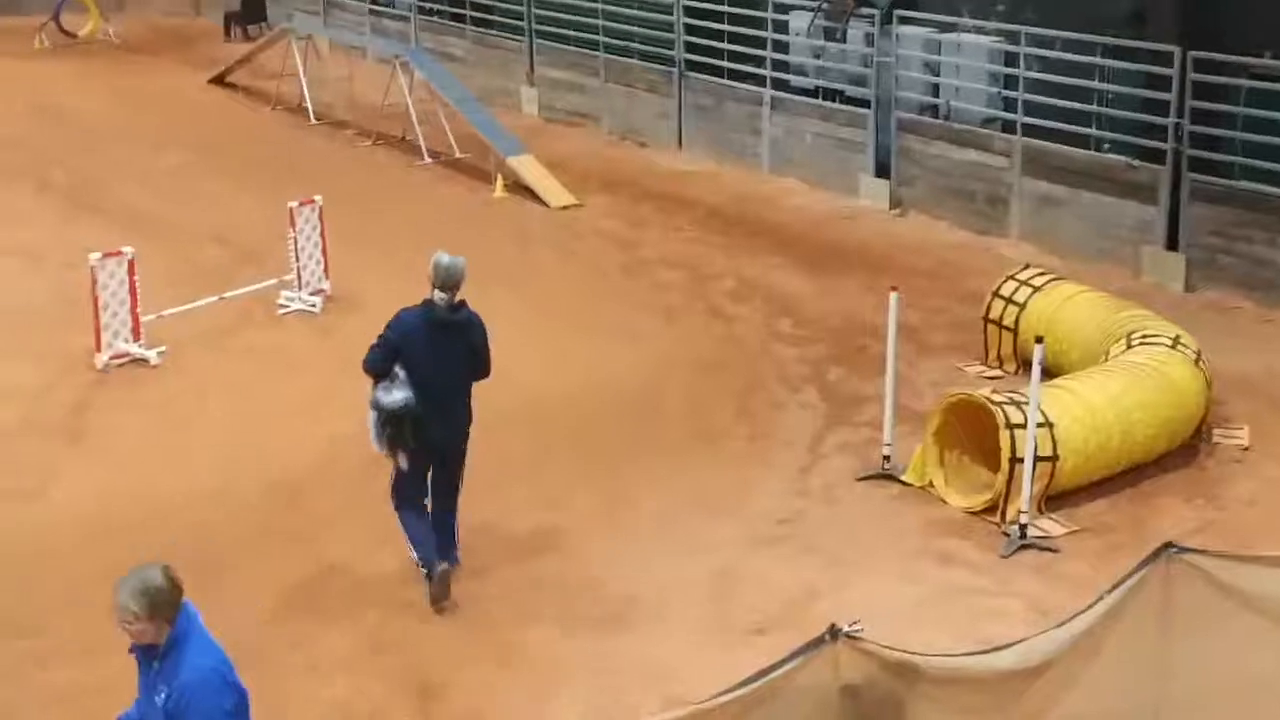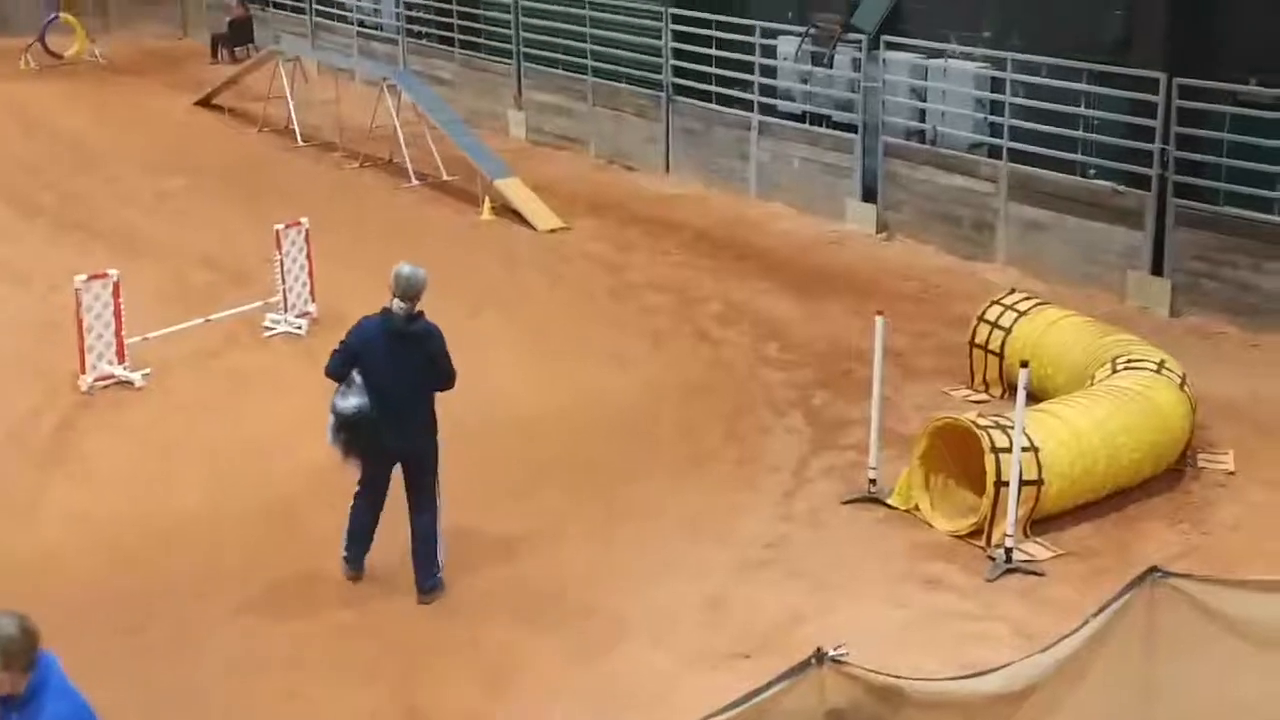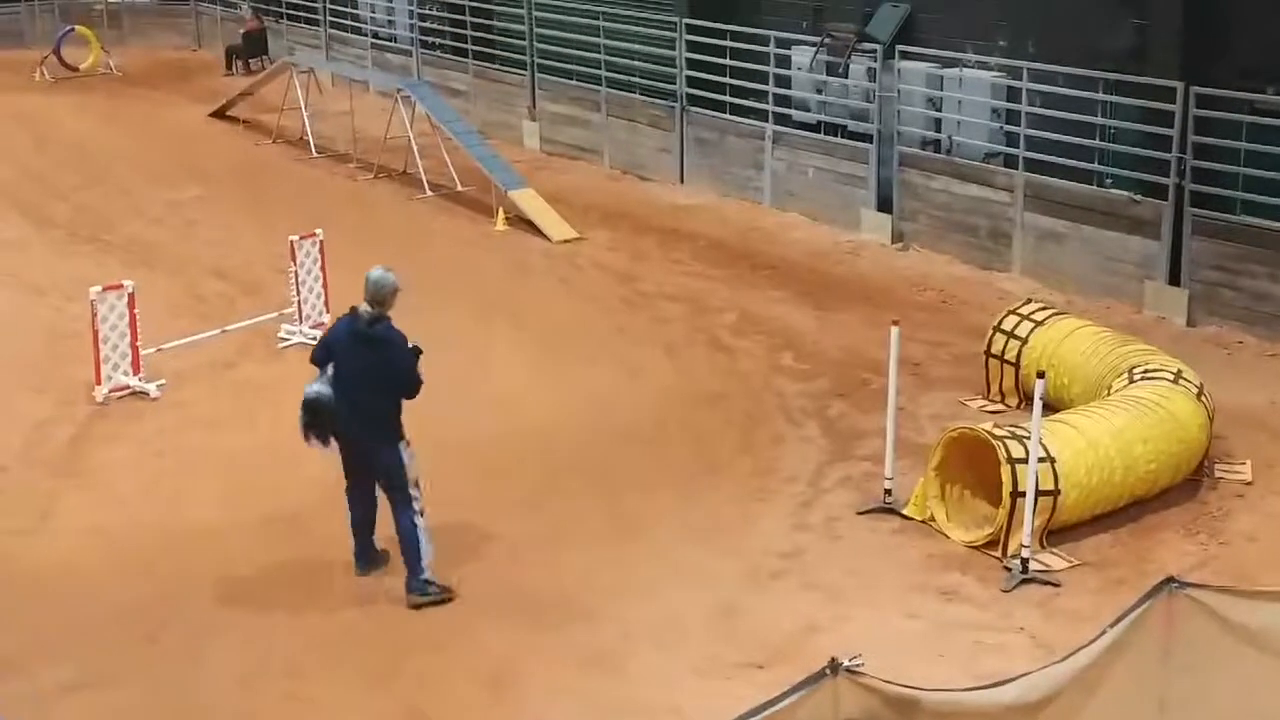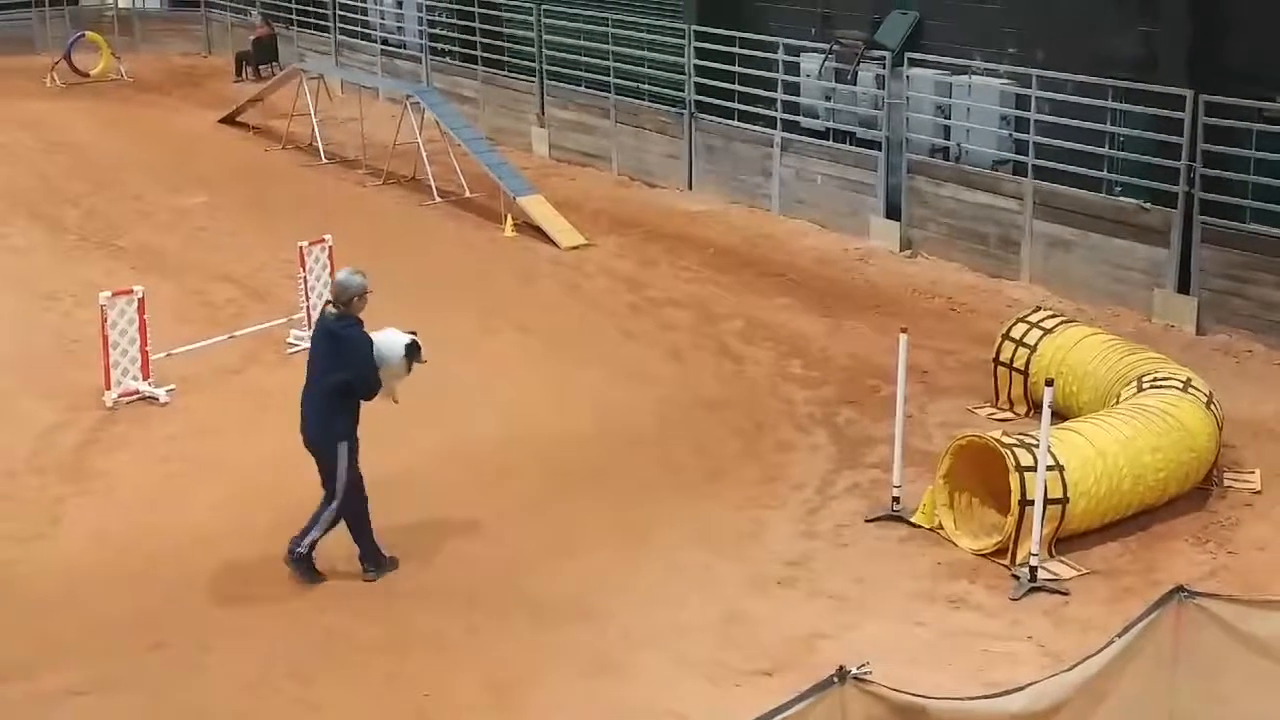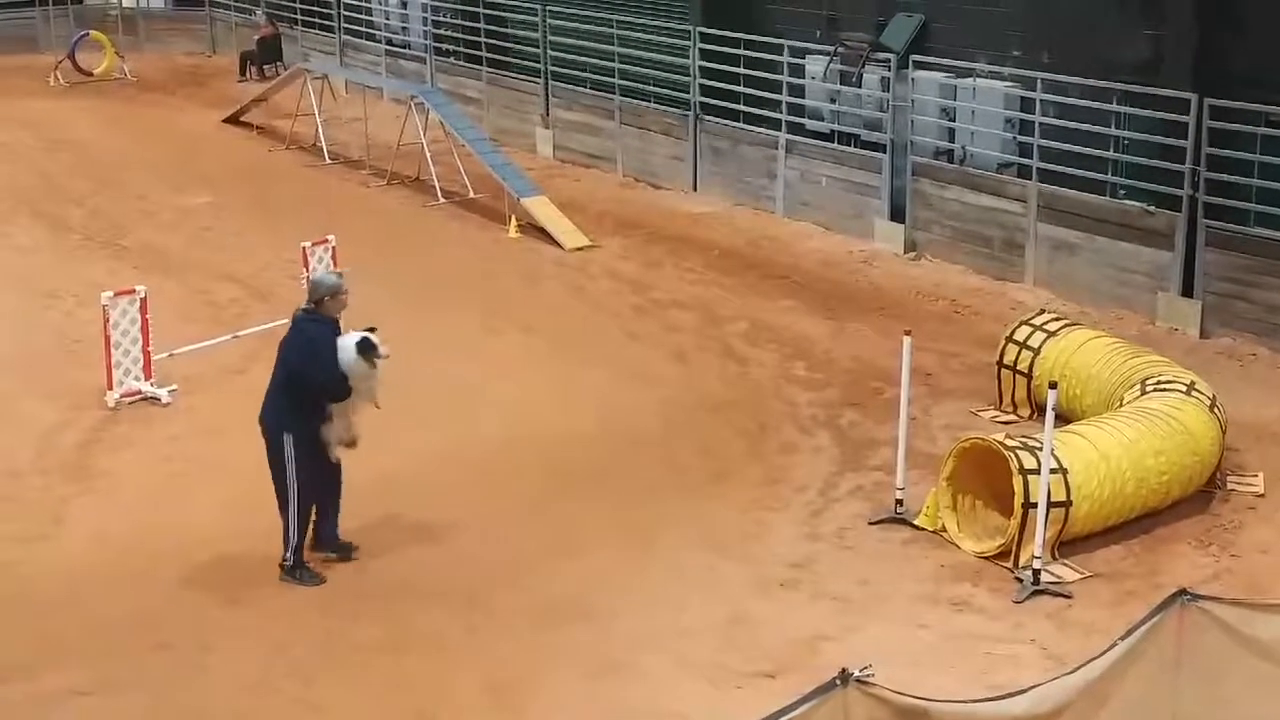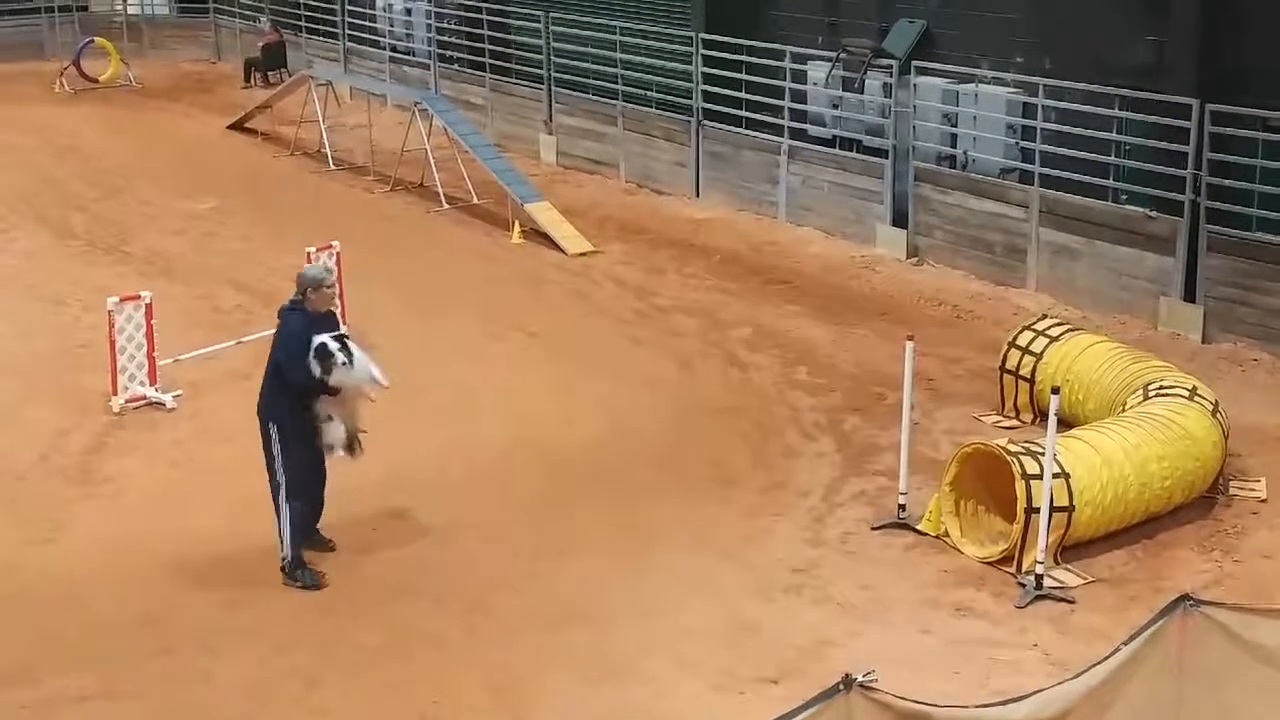
dt=0.3s
person 1, frame 1
left shoulder: (407, 321)
right shoulder: (472, 324)
left elbow: (374, 365)
right elbow: (481, 370)
left wrist: (402, 369)
left hip: (415, 425)
right hip: (455, 425)
left knee: (408, 498)
right knee: (446, 492)
left ankle: (435, 561)
right ankle: (443, 559)
person 1, frame 2
left shoulder: (366, 329)
right shoulder: (429, 334)
left elbow: (334, 370)
right elbow: (446, 381)
left hip: (376, 432)
right hip: (419, 434)
left knee: (369, 493)
right knee: (424, 505)
left ankle: (353, 562)
right ankle: (429, 582)
person 1, frame 3
left shoulder: (343, 326)
right shoulder: (393, 340)
left elbow: (319, 358)
right elbow: (410, 389)
right wrist: (411, 364)
left hip: (346, 428)
right hip: (383, 435)
left knee: (359, 493)
right knee: (407, 502)
left ankle: (365, 557)
right ankle: (421, 583)
person 1, frame 4
left shoulder: (325, 324)
right shoulder: (356, 339)
right elbow: (368, 389)
right wrist: (381, 371)
left hip: (315, 423)
right hip: (334, 429)
left knee: (347, 491)
right knee: (340, 498)
left ankle: (372, 559)
right ankle: (300, 552)
person 1, frame 5
left shoulder: (322, 326)
right shoulder: (313, 335)
left elbow: (326, 375)
right elbow: (330, 388)
right wrist: (350, 388)
left hip: (304, 417)
right hip: (286, 422)
left knee: (329, 473)
right knee: (297, 492)
left ankle: (327, 538)
right ankle: (292, 564)
person 1, frame 6
left shoulder: (328, 319)
right shoulder: (294, 326)
right elbow: (299, 376)
right wrist: (333, 387)
left hip: (306, 410)
right hip: (281, 414)
left knee: (315, 474)
right knee: (289, 486)
left ankle: (307, 532)
right ankle: (293, 565)
